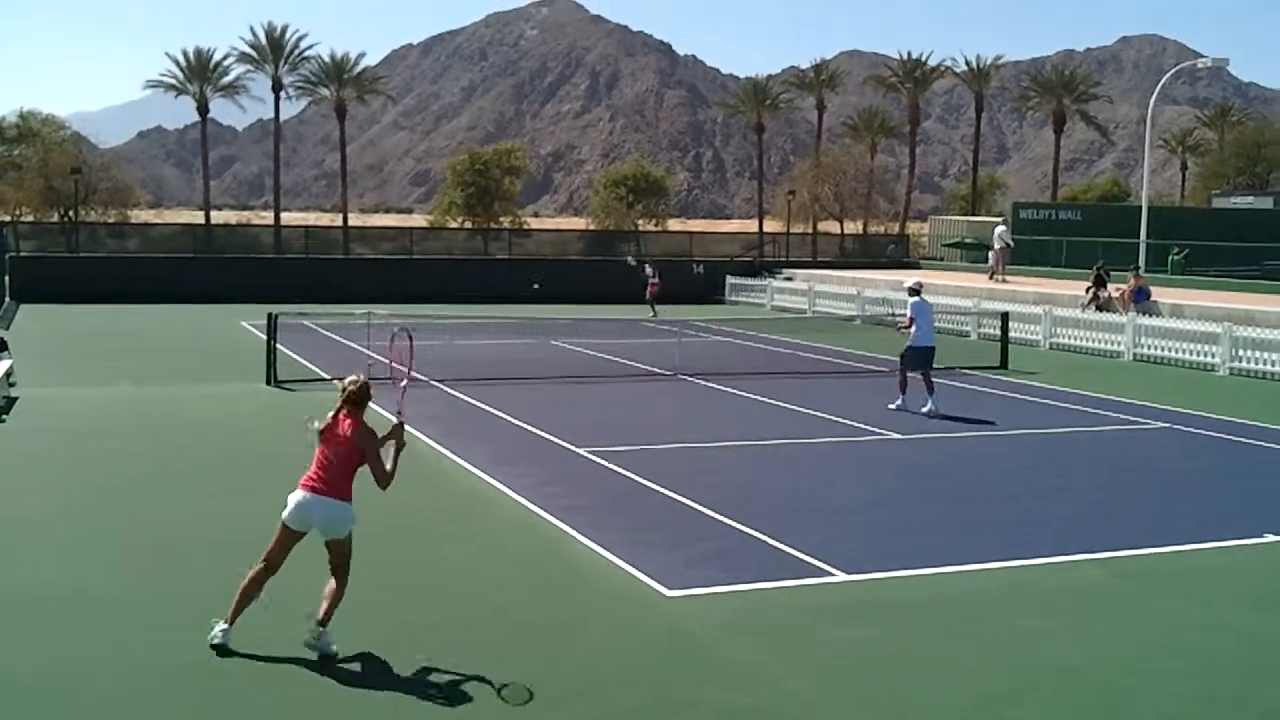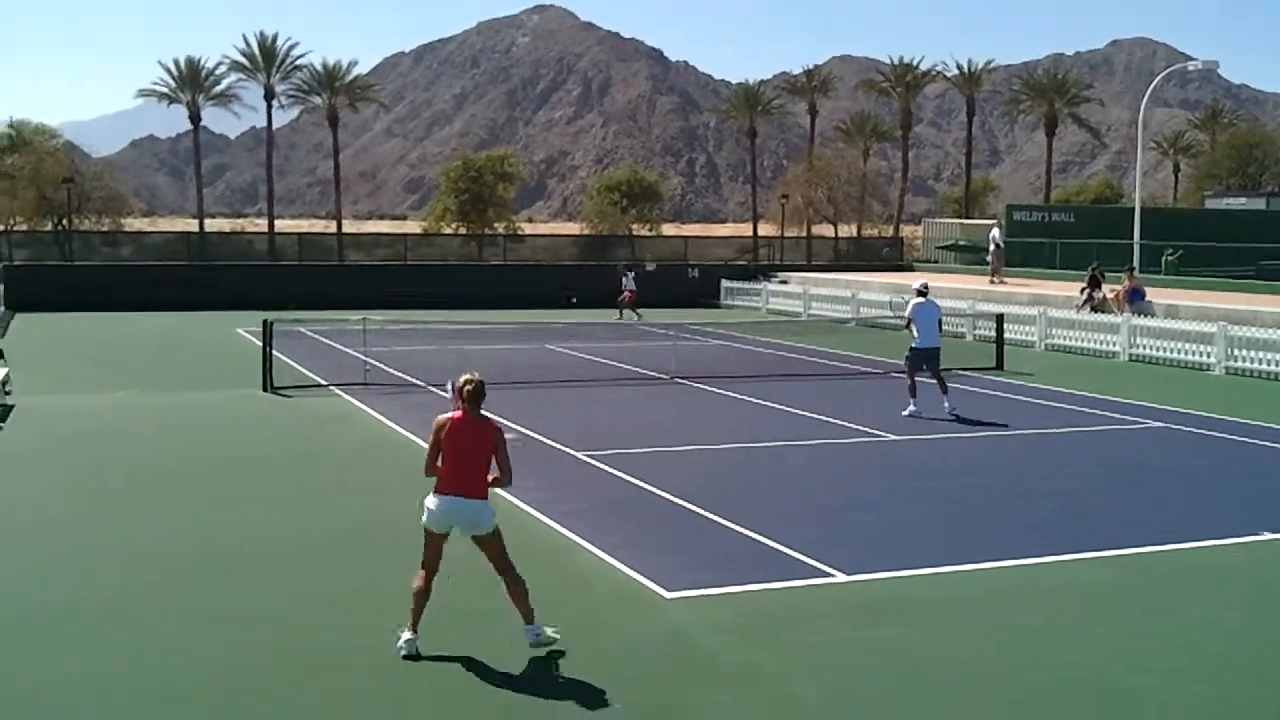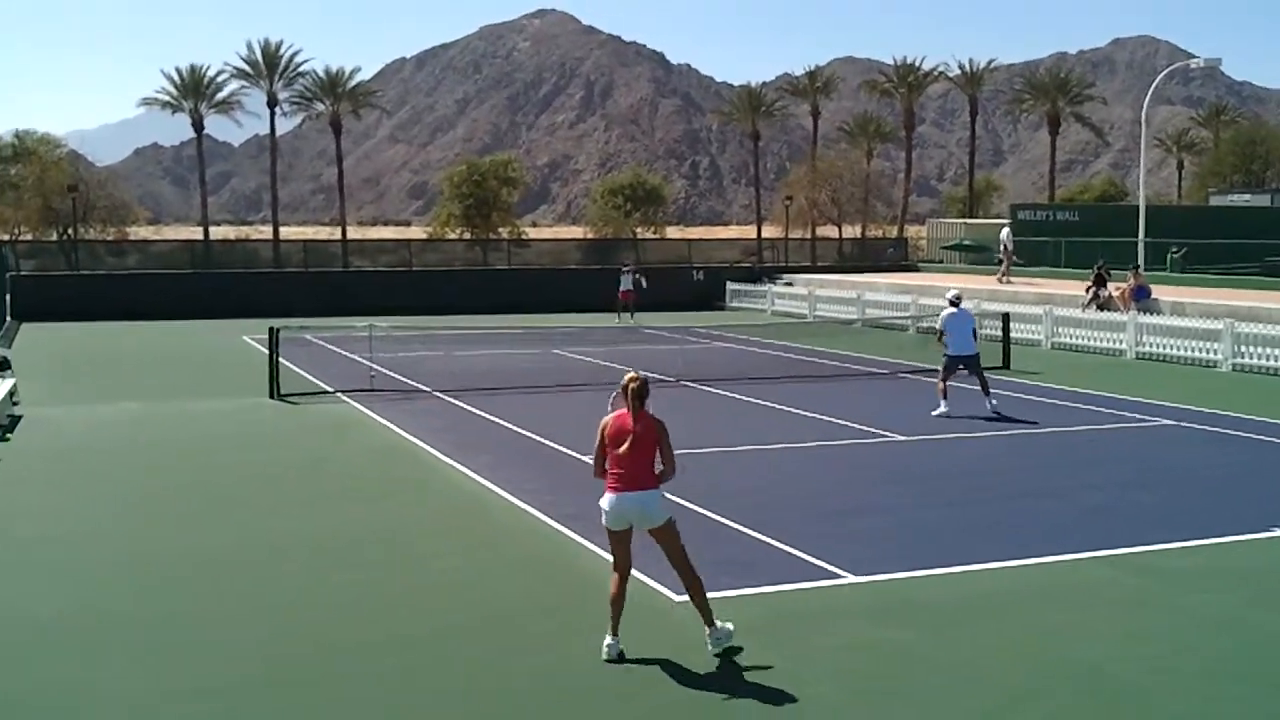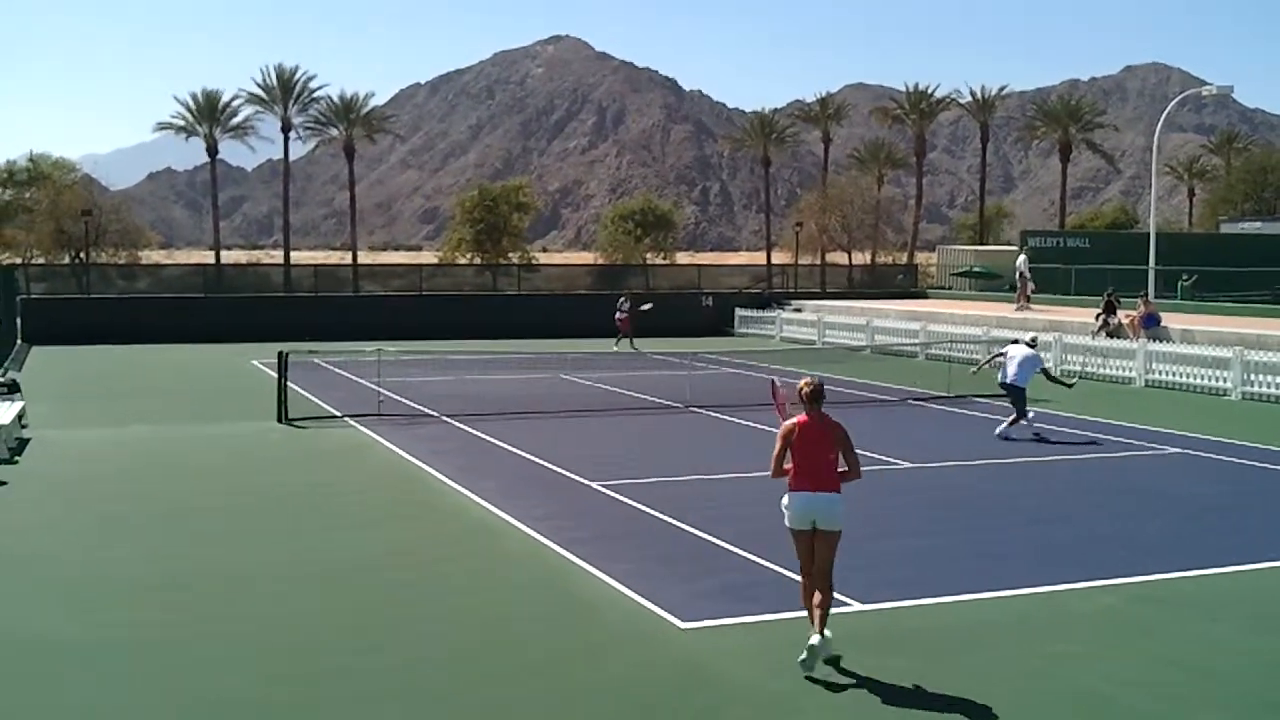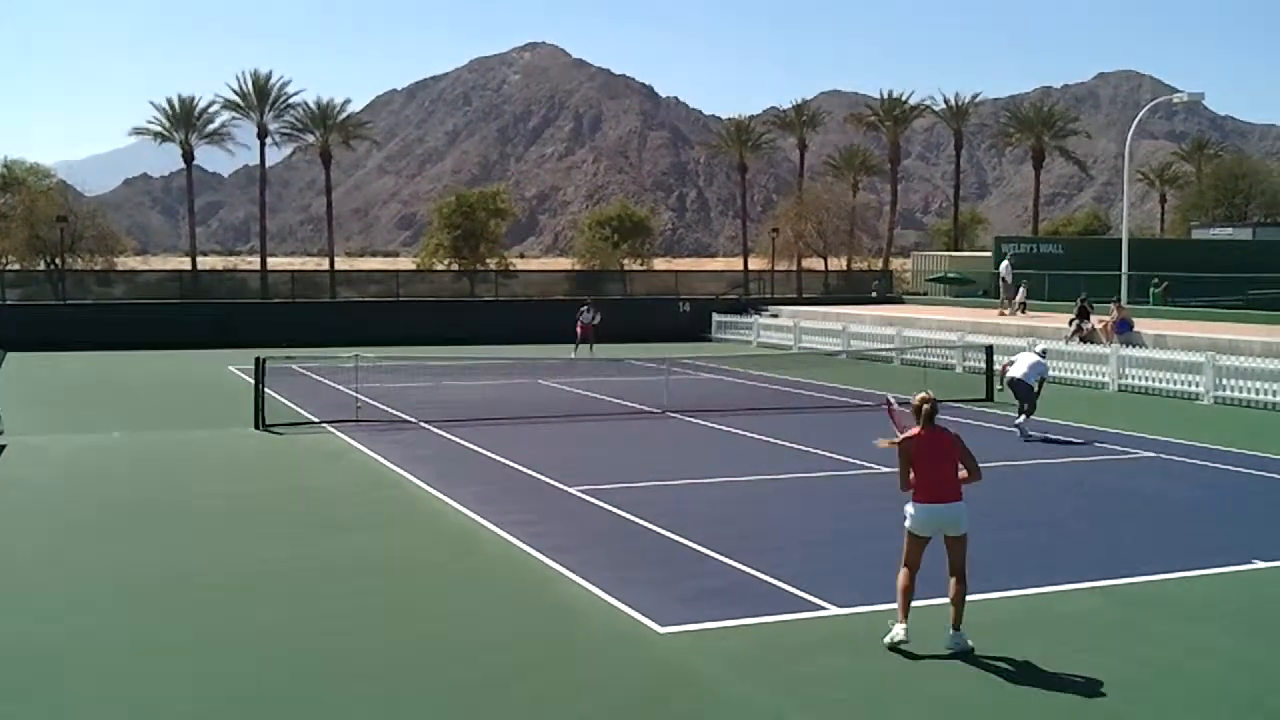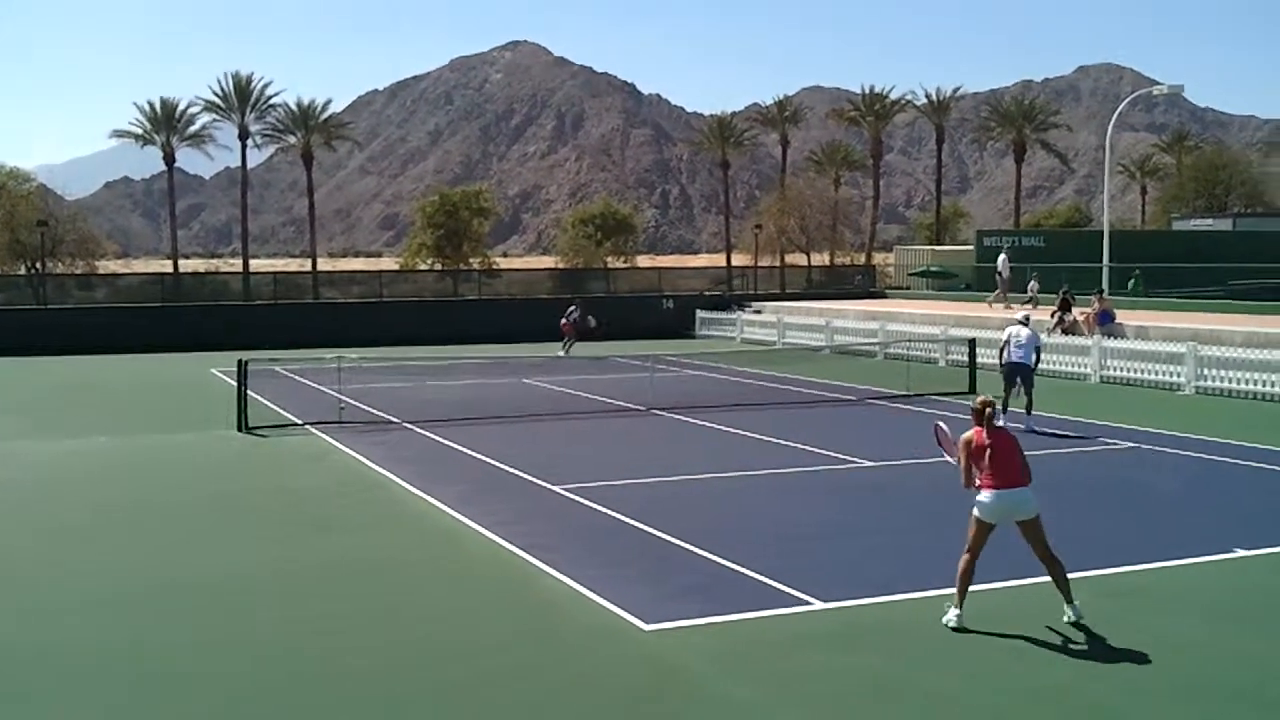
dt=0.5s
person 1, frame 1
left shoulder: (329, 420)
right shoulder: (365, 433)
right elbow: (383, 483)
left wrist: (388, 437)
right wrist: (397, 450)
left hip: (303, 500)
right hip: (336, 509)
left knee: (268, 565)
right knee: (340, 572)
left ankle: (225, 627)
right ankle: (320, 629)
person 1, frame 2
left shoulder: (443, 423)
right shoulder: (494, 430)
left elbow: (430, 470)
right elbow: (506, 478)
left hip: (442, 504)
right hip: (477, 508)
left knee: (428, 570)
right knee: (506, 570)
left ankle: (410, 635)
right ankle: (531, 628)
person 1, frame 3
left shoulder: (607, 422)
right shoulder: (656, 424)
left elbow: (598, 471)
right elbow: (669, 469)
left hip: (614, 501)
right hip: (648, 499)
left knee: (620, 572)
right knee: (684, 568)
left ankle: (612, 640)
right ankle: (713, 630)
person 1, frame 4
left shoulder: (789, 428)
right shoulder: (837, 428)
left elbow: (776, 472)
right elbow: (854, 472)
left hip: (798, 502)
right hip: (829, 502)
left knee: (808, 574)
right knee: (823, 577)
left ankle: (818, 636)
right ankle: (818, 637)
person 1, frame 5
left shoulder: (906, 440)
right shoulder: (952, 438)
left elbow: (904, 485)
right elbow: (976, 474)
left hip: (922, 510)
right hip: (953, 509)
left knee: (908, 569)
right knee: (957, 573)
left ankle: (901, 626)
right ankle: (956, 634)
person 1, frame 6
left shoulder: (967, 438)
right shoulder: (1009, 436)
left elbow: (967, 482)
right elbow: (1027, 475)
left hip: (993, 498)
right hip: (1023, 495)
left knee: (971, 554)
right knee: (1046, 554)
left ankle: (956, 611)
right ankle: (1072, 607)
